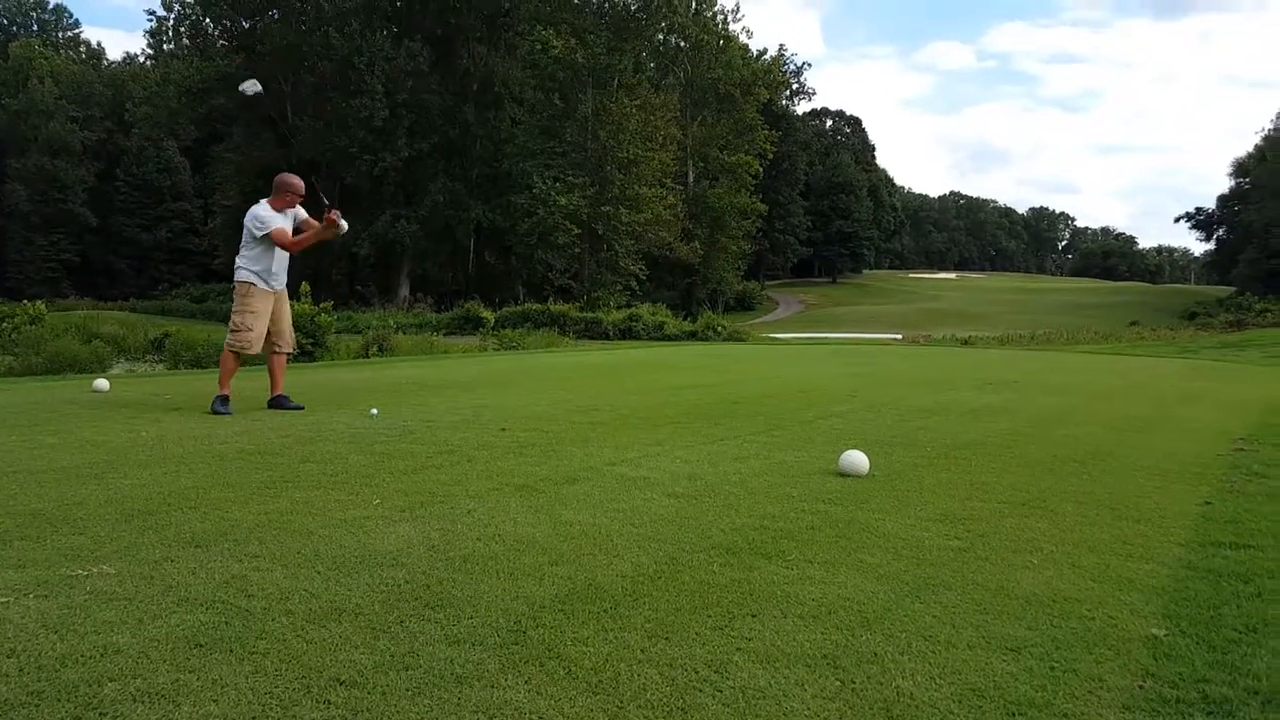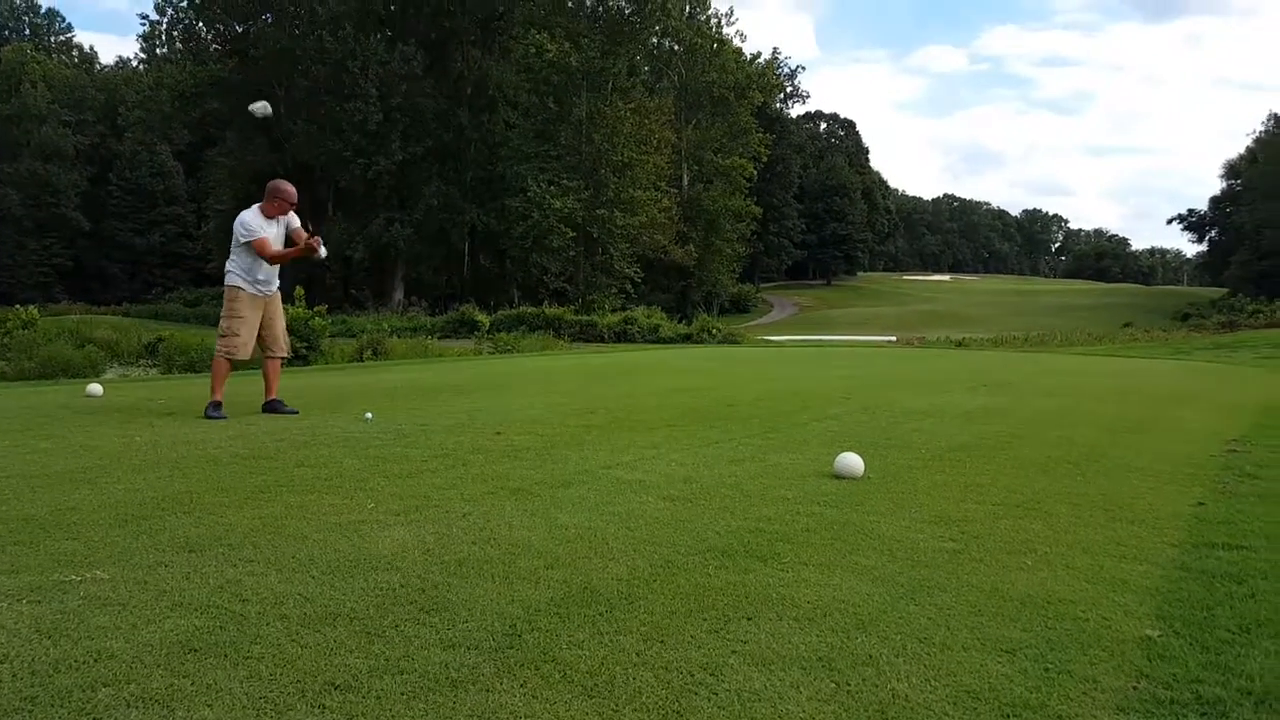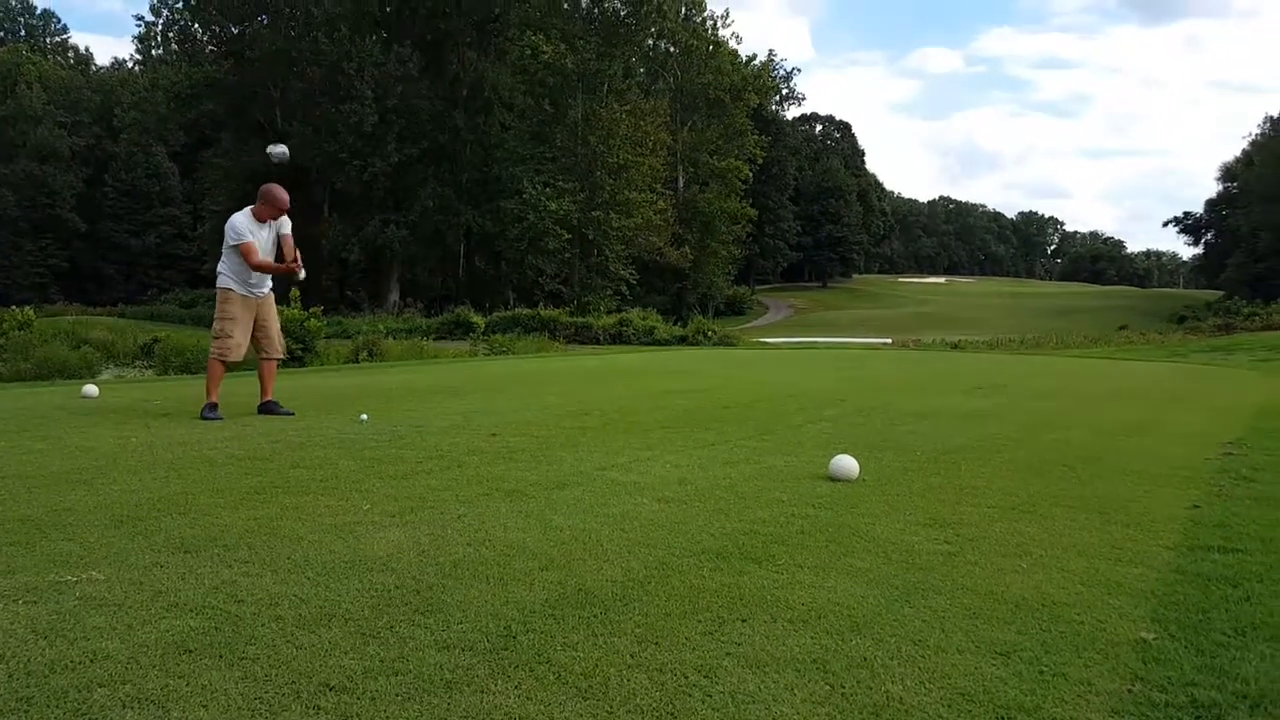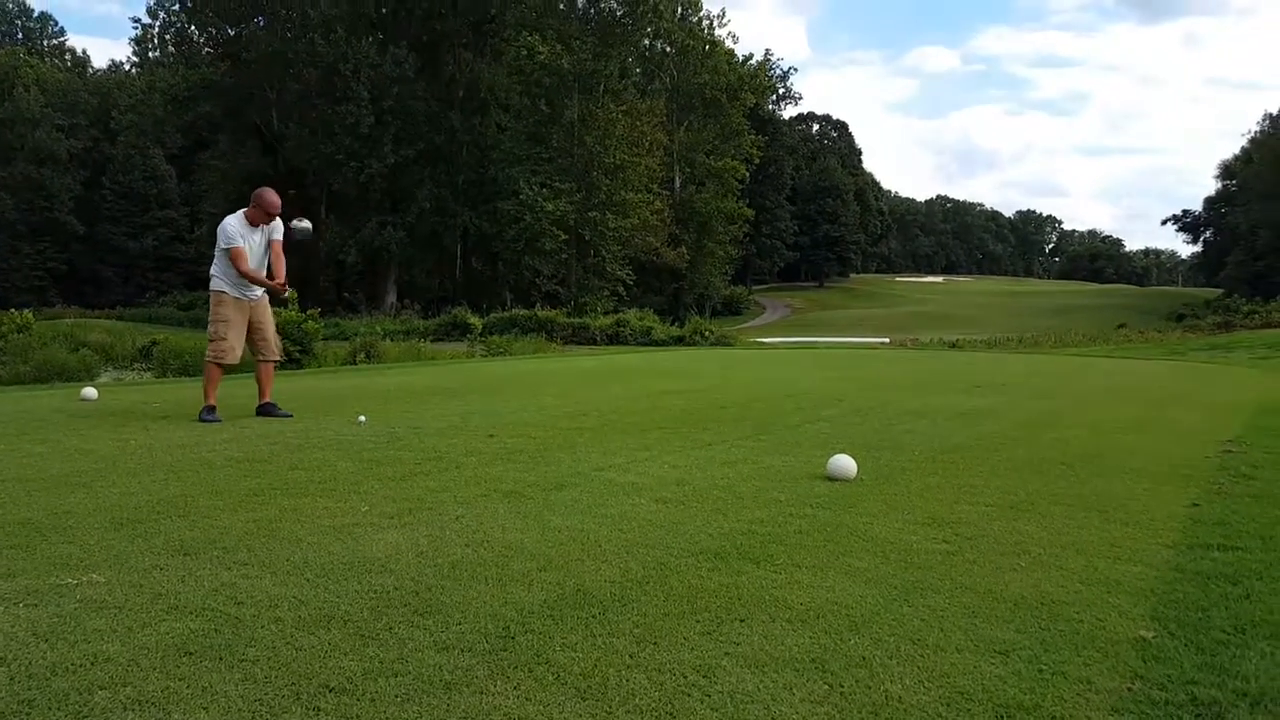
dt=0.1s
person 1, frame 1
left shoulder: (293, 210)
right shoulder: (260, 214)
left elbow: (315, 229)
right elbow: (290, 245)
left wrist: (328, 225)
right wrist: (322, 229)
left hip: (277, 286)
right hip: (252, 284)
left knee: (283, 341)
right knee: (242, 339)
left ankle: (277, 395)
right ankle: (222, 396)
person 1, frame 2
left shoulder: (286, 218)
right shoulder: (247, 220)
left elbow: (301, 238)
right elbow: (270, 256)
left wrist: (311, 245)
right wrist: (301, 250)
left hip: (270, 291)
right hip: (241, 289)
left knee: (276, 346)
right knee: (230, 345)
left ankle: (271, 399)
right ankle: (215, 401)
person 1, frame 3
left shoulder: (281, 220)
right shoulder: (238, 222)
left elbow: (289, 248)
right elbow: (254, 262)
left wrist: (294, 263)
right wrist: (283, 268)
left hip: (264, 291)
right hip: (234, 291)
left knee: (272, 346)
right knee: (225, 347)
left ankle: (267, 401)
right ankle: (211, 403)
person 1, frame 4
left shoulder: (274, 224)
right shoulder: (230, 226)
left elbow: (277, 255)
right elbow: (242, 268)
left wrist: (280, 281)
right wrist: (269, 284)
left hip: (257, 295)
right hip: (227, 293)
left knee: (268, 348)
right knee: (220, 350)
left ankle: (265, 403)
right ankle: (209, 405)
